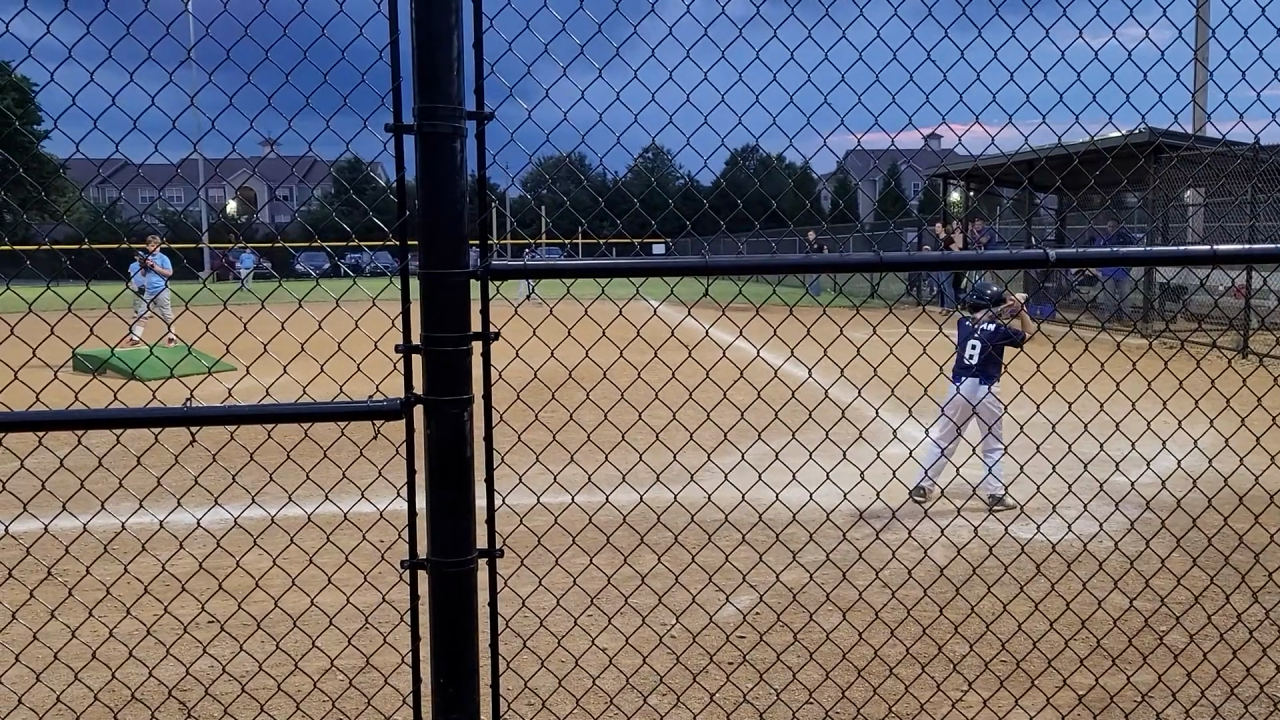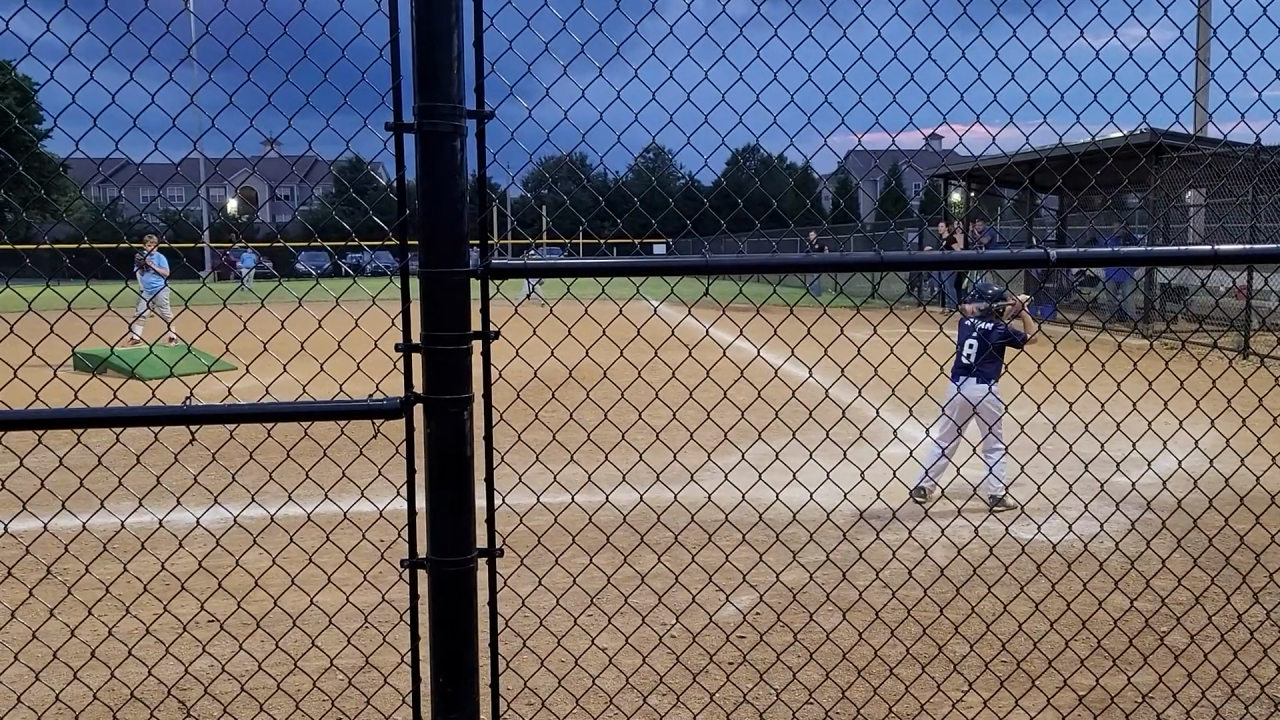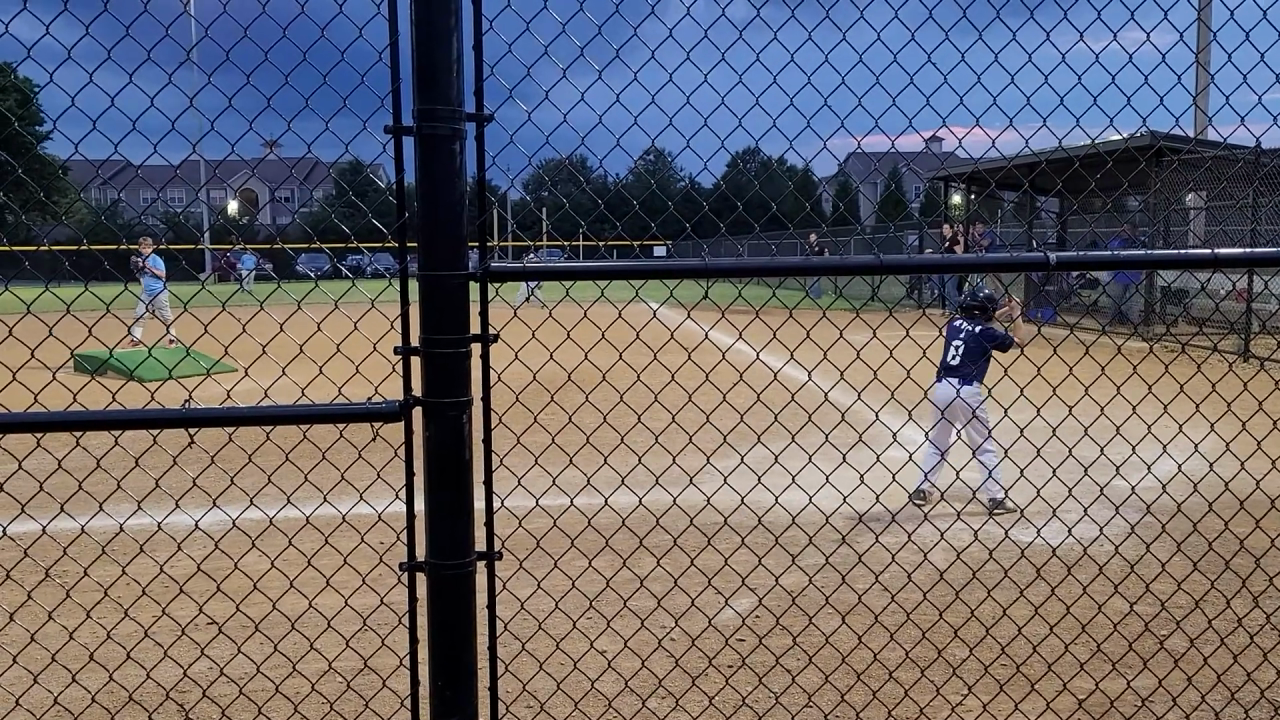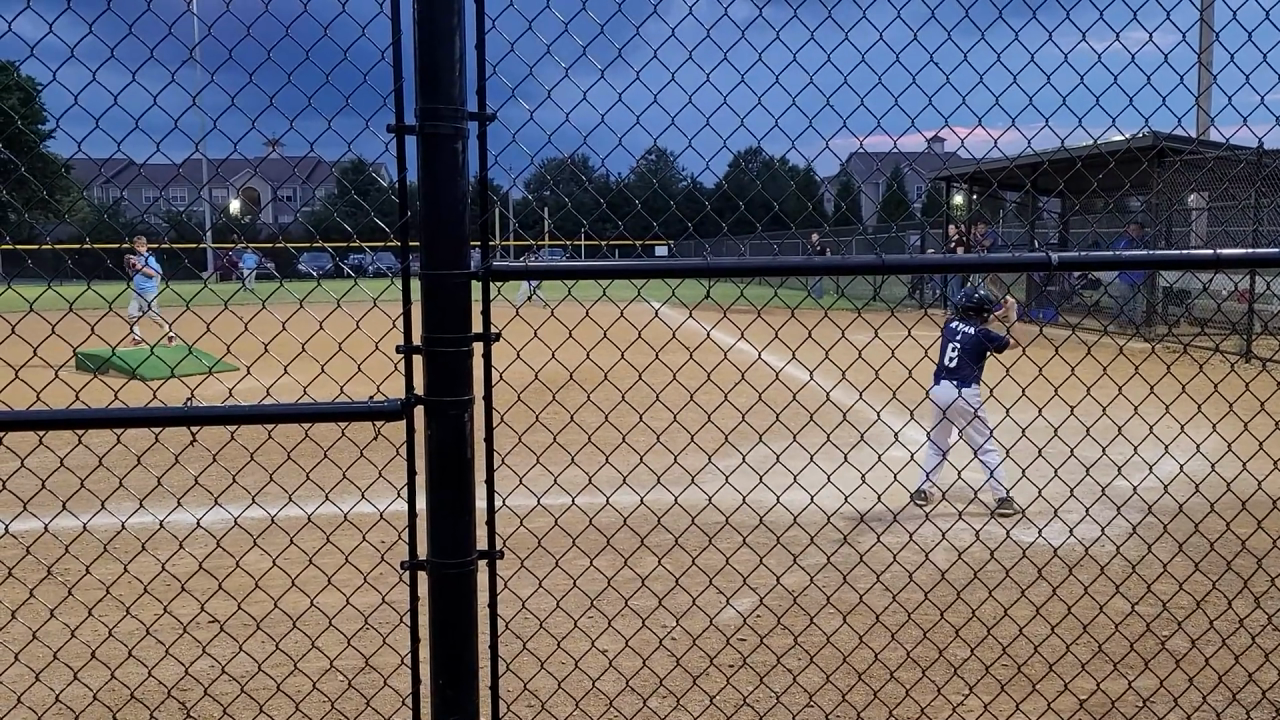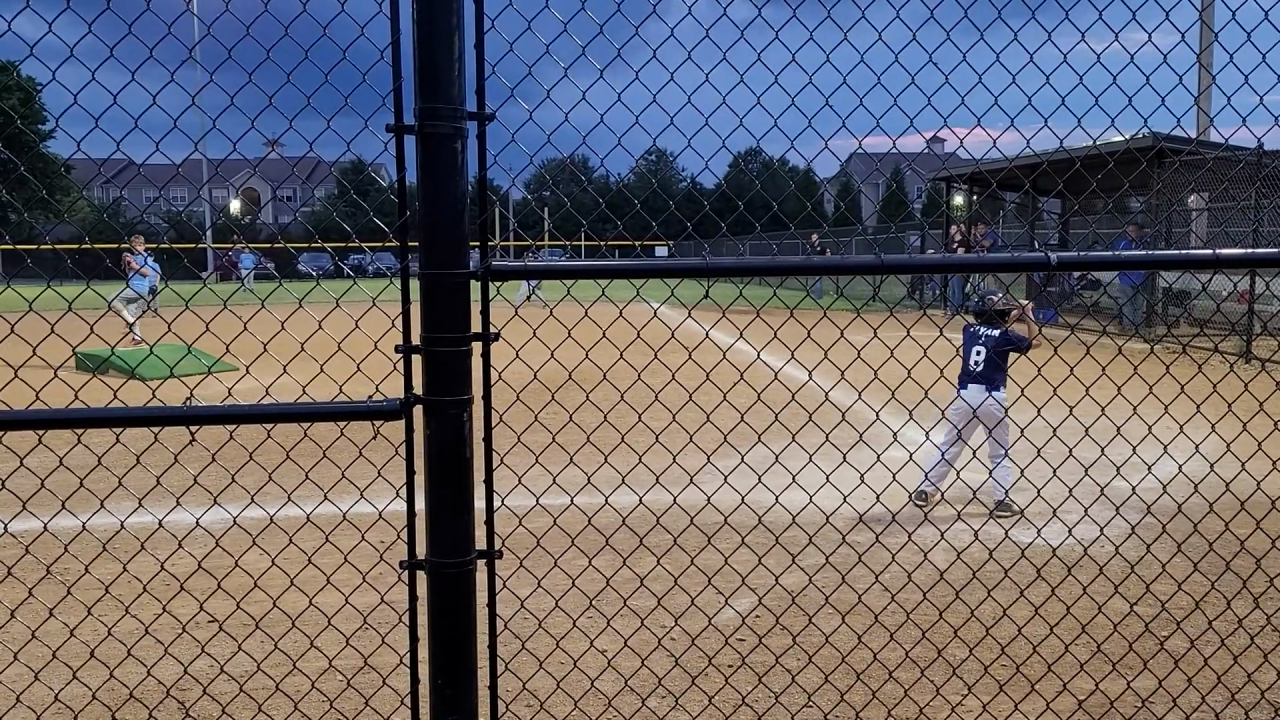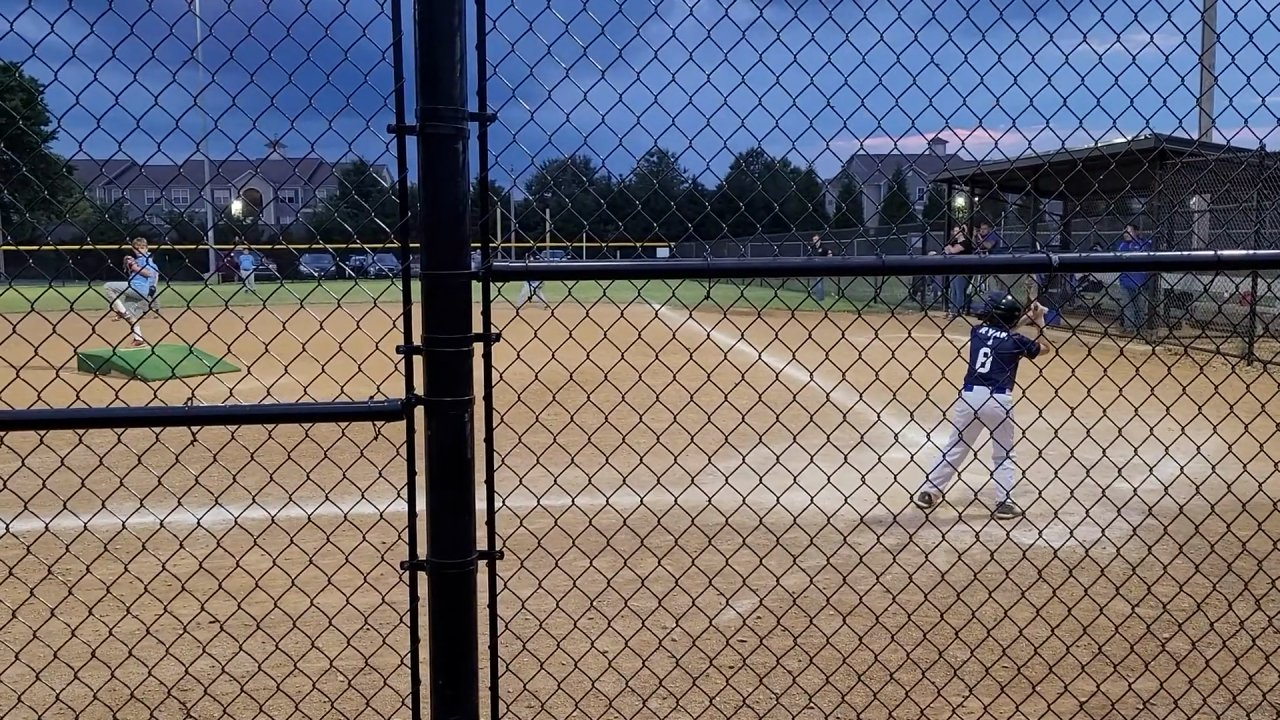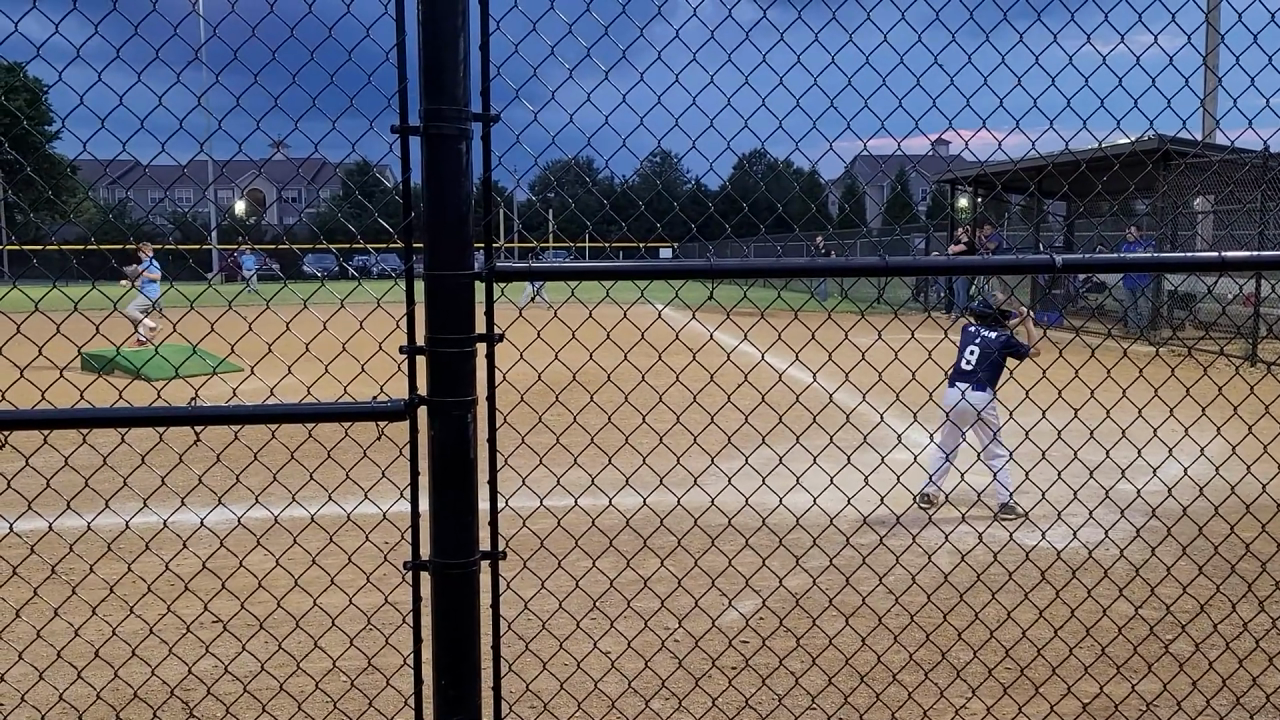
dt=0.3s
person 1, frame 1
left shoulder: (964, 323)
right shoulder: (1000, 330)
right elbow: (1029, 334)
left wrist: (1010, 307)
right wrist: (1020, 309)
left hip: (959, 387)
right hip: (985, 390)
left knee: (942, 440)
right knee: (993, 445)
left ankle: (923, 487)
right ankle: (996, 495)
person 1, frame 2
left shoulder: (965, 322)
right shoulder: (1000, 330)
right elbow: (1032, 336)
left wrist: (1012, 309)
right wrist: (1022, 310)
left hip: (957, 386)
right hip: (983, 389)
left knee: (943, 440)
right knee: (994, 445)
left ankle: (923, 487)
right ankle: (997, 495)
person 1, frame 3
left shoulder: (954, 322)
right shoulder: (986, 333)
right elbow: (1021, 341)
left wrist: (1005, 312)
right wrist: (1016, 314)
left hip: (942, 387)
right hip: (966, 391)
left knee: (937, 442)
right knee: (984, 446)
left ankle: (923, 490)
right ankle: (996, 498)
person 1, frame 4
left shoulder: (950, 324)
right shoulder: (982, 334)
right elbow: (1015, 342)
left wrist: (1001, 313)
right wrist: (1011, 314)
left hip: (940, 389)
right hip: (965, 392)
left knee: (937, 443)
right knee: (986, 446)
left ankle: (924, 490)
right ankle: (1003, 498)
person 1, frame 5
left shoulder: (969, 329)
right shoulder: (1005, 336)
right elbow: (1036, 341)
left wrist: (1013, 316)
right wrist: (1027, 314)
left hip: (964, 393)
right hip: (992, 396)
left knee: (949, 446)
right knee: (1000, 451)
left ankle: (925, 491)
right ankle: (1003, 501)
person 1, frame 6
left shoulder: (977, 331)
right shoulder: (1014, 340)
right elbow: (1044, 348)
left wrist: (1026, 318)
right wrist: (1039, 320)
left hip: (969, 395)
right hip: (997, 399)
left knee: (955, 448)
right knee: (1003, 453)
left ankle: (928, 492)
right ankle: (1005, 503)
person 1, frame 7
left shoulder: (968, 329)
right shoulder: (1004, 339)
right elbow: (1034, 351)
left wrist: (1014, 324)
right wrist: (1028, 322)
left hip: (953, 393)
right hip: (979, 396)
left knee: (945, 446)
right knee: (995, 452)
left ankle: (929, 493)
right ankle: (1006, 503)
